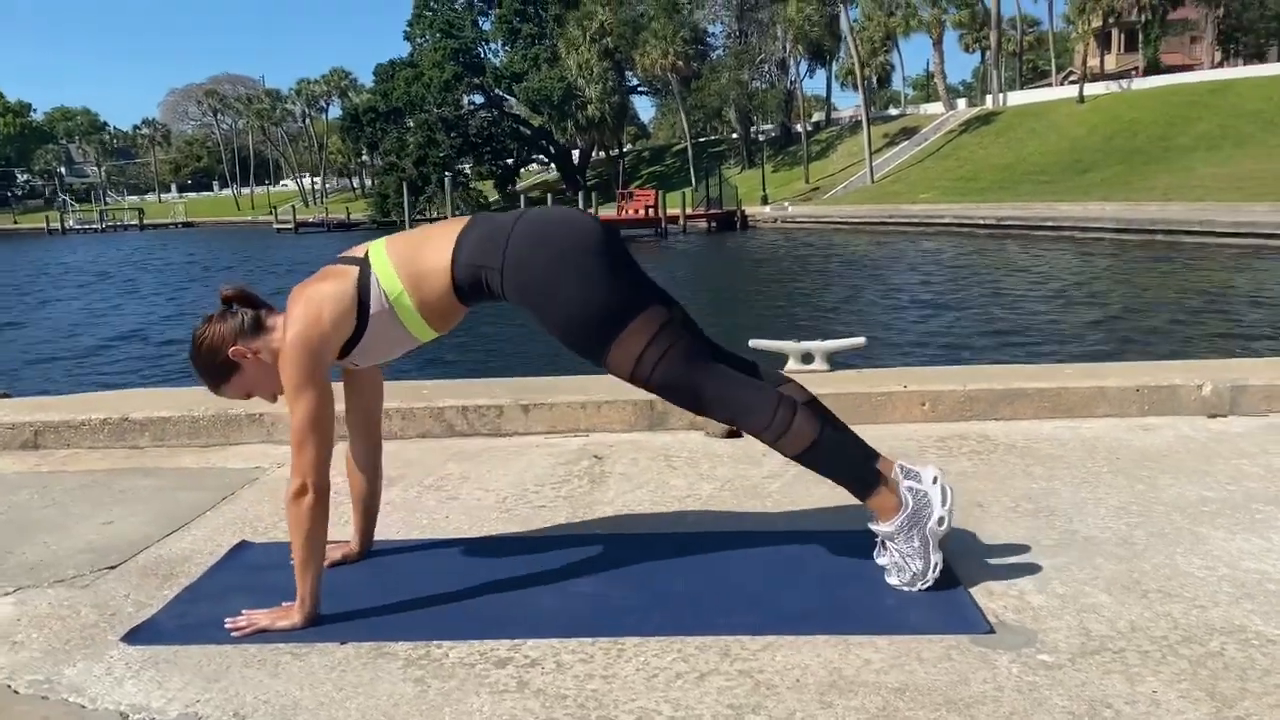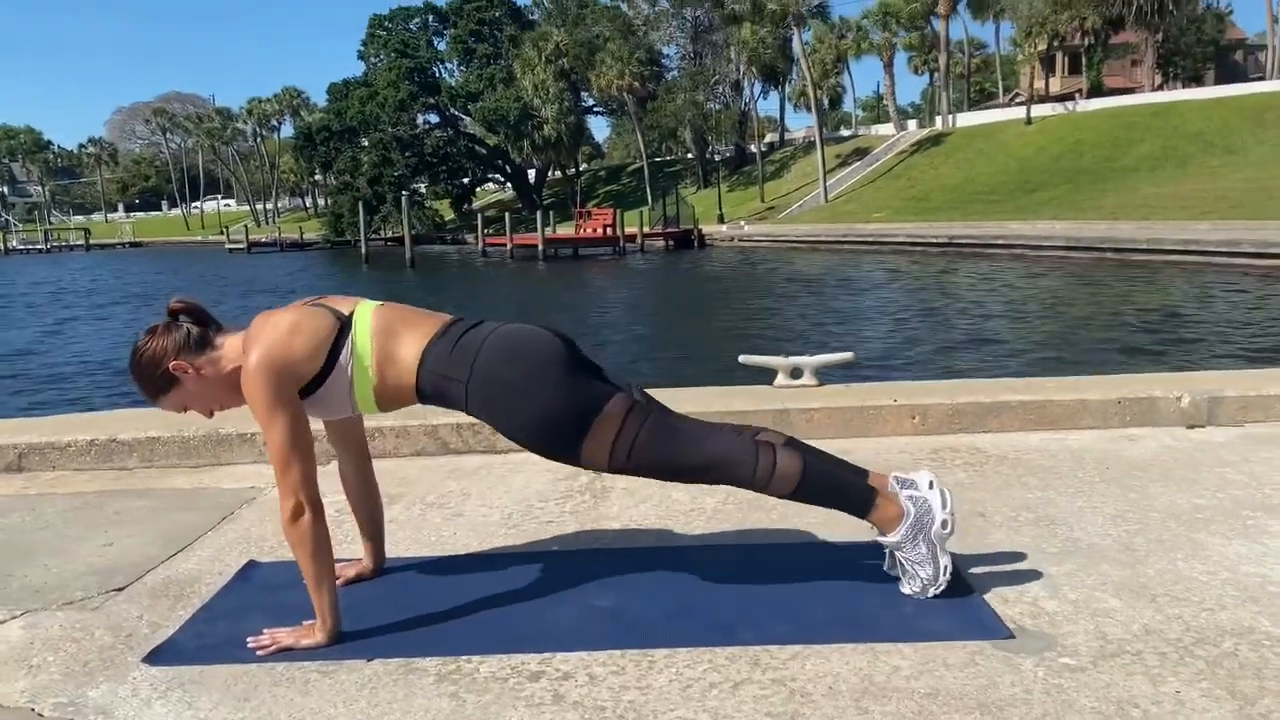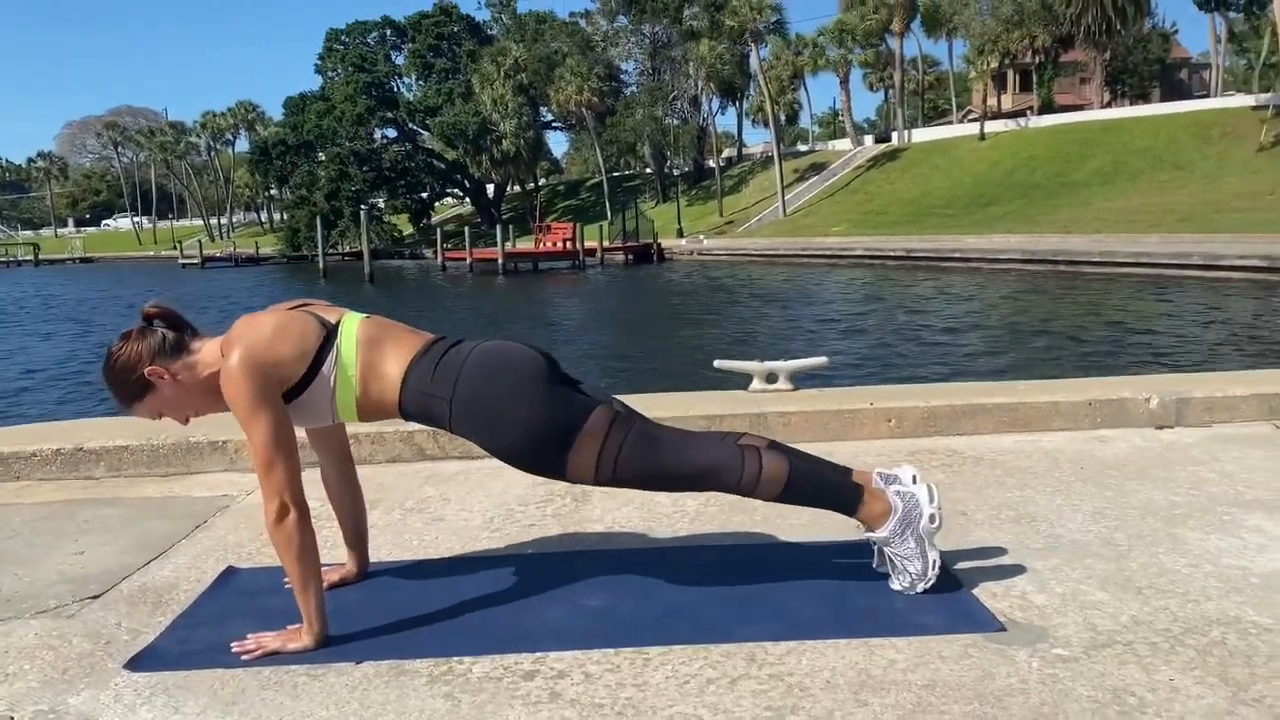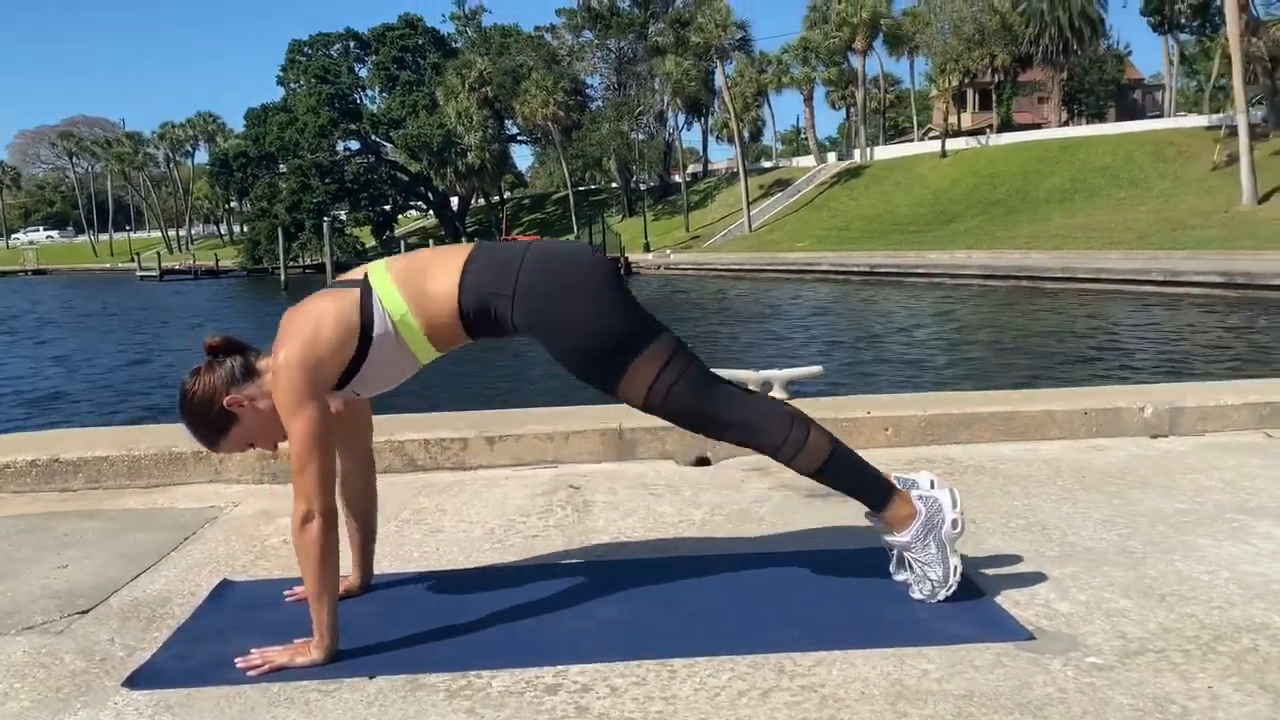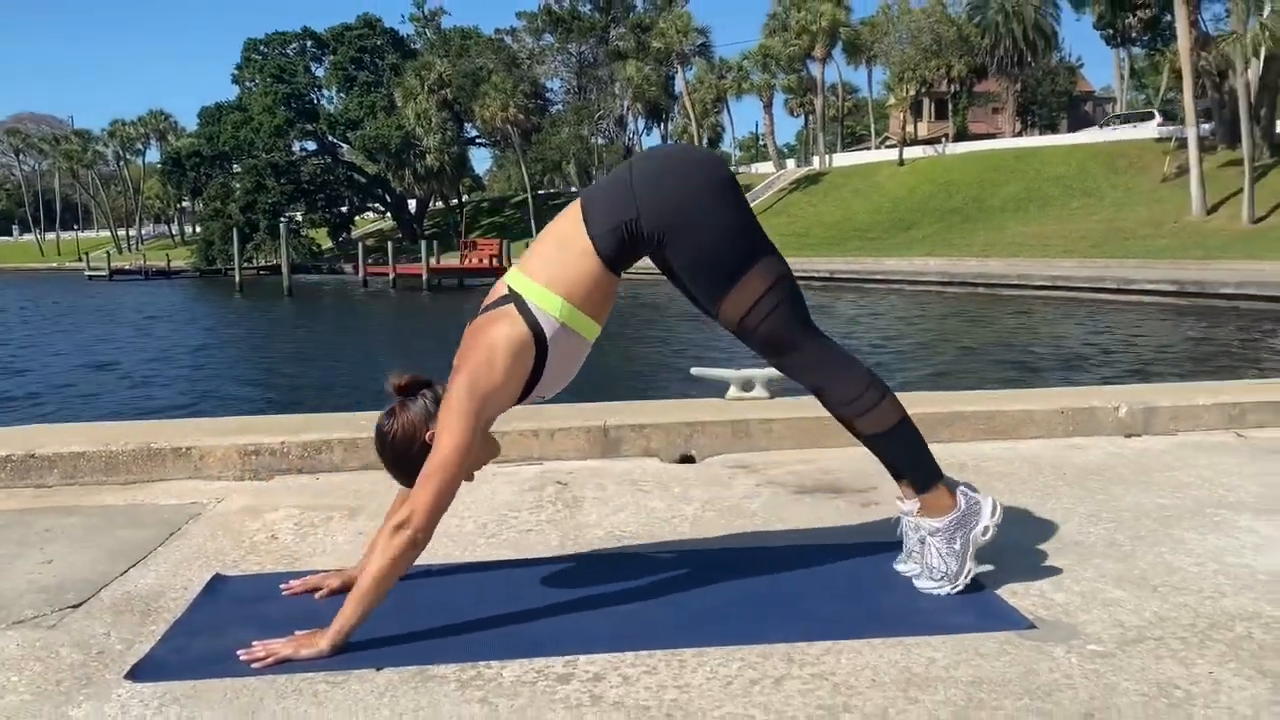
dt=0.5s
person 1, frame 1
left shoulder: (299, 334)
right shoulder: (337, 320)
left elbow: (307, 480)
right elbow: (364, 440)
left wrist: (301, 605)
right wrist: (361, 540)
left hip: (537, 258)
right hip: (547, 242)
left knee: (706, 385)
right knee: (717, 369)
left ankle: (893, 502)
right ankle: (893, 480)
person 1, frame 2
left shoulder: (261, 363)
right shoulder: (295, 335)
left elbow: (298, 502)
right elbow: (350, 448)
left wrist: (322, 622)
right wrist: (373, 556)
left hip: (506, 378)
right hip: (516, 356)
left knee: (694, 452)
right knee: (692, 439)
left ankle: (897, 509)
right ankle: (892, 490)
person 1, frame 3
left shoulder: (241, 365)
right shoulder: (279, 337)
left elbow: (283, 504)
right elbow: (333, 453)
left wrist: (310, 626)
right wrist: (356, 560)
left hip: (489, 398)
right hip: (496, 371)
left knee: (679, 462)
right knee: (676, 450)
left ankle: (882, 505)
right ankle: (873, 487)
person 1, frame 4
left shoulder: (293, 368)
right shoulder: (323, 352)
left elbow: (314, 513)
right elbow: (358, 468)
left wrist: (318, 638)
right wrist: (357, 574)
left hip: (547, 286)
right hip: (545, 276)
left knee: (714, 409)
right knee: (710, 405)
left ankle: (906, 514)
right ankle: (894, 496)
person 1, frame 5
left shoulder: (472, 392)
right shoulder: (466, 380)
left elbow: (413, 522)
right elbow: (414, 511)
left wrist: (330, 637)
right wrist: (360, 573)
left hip: (669, 199)
right hip: (659, 193)
left knee: (800, 349)
right knee: (793, 350)
left ankle: (944, 505)
right ankle: (925, 498)
